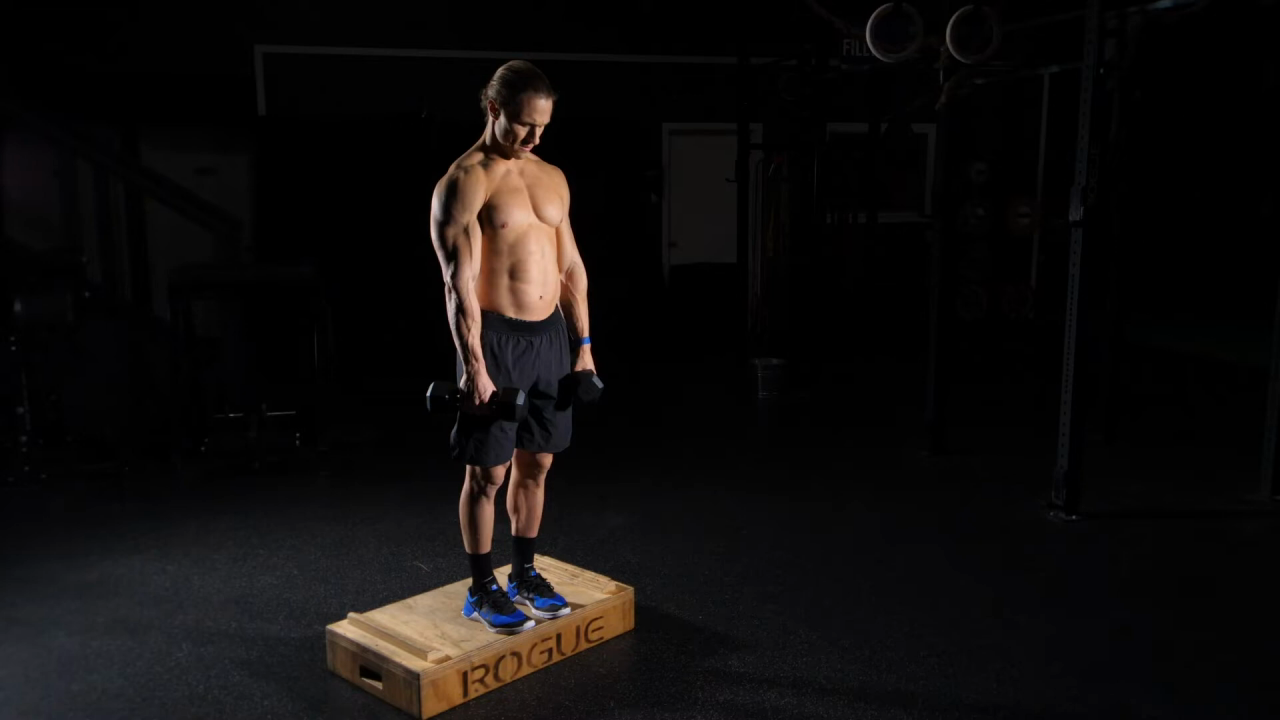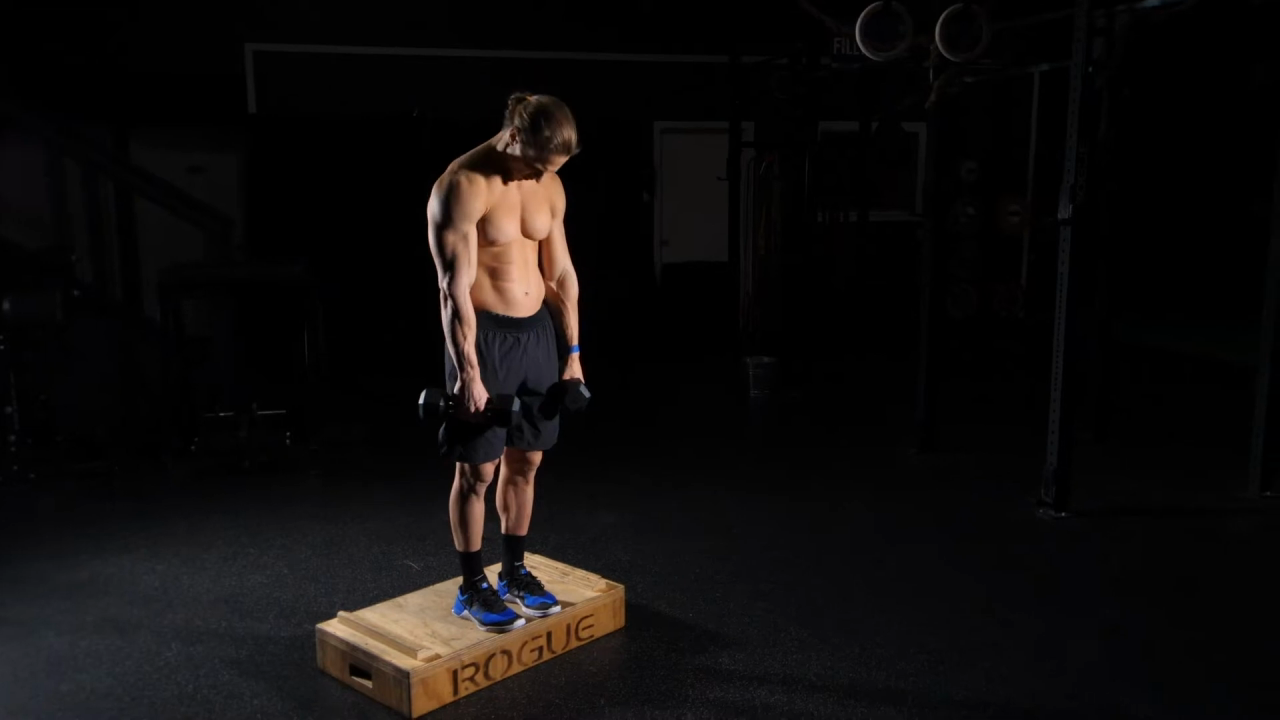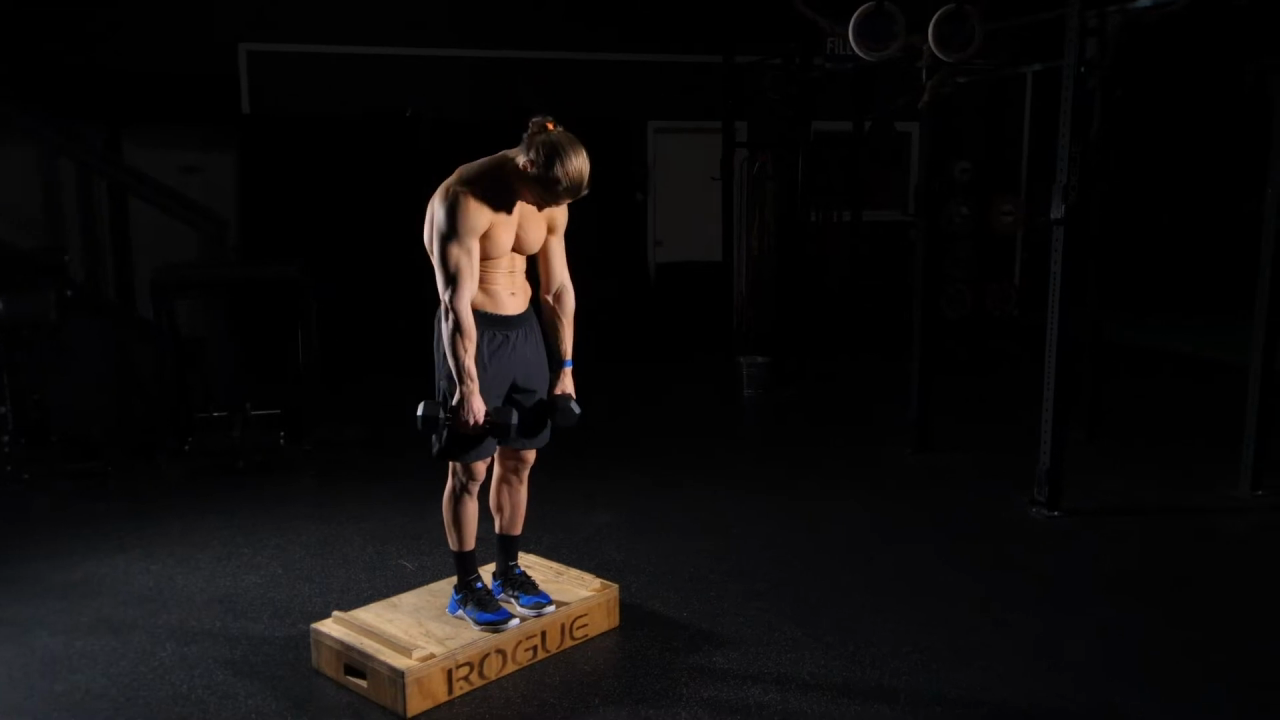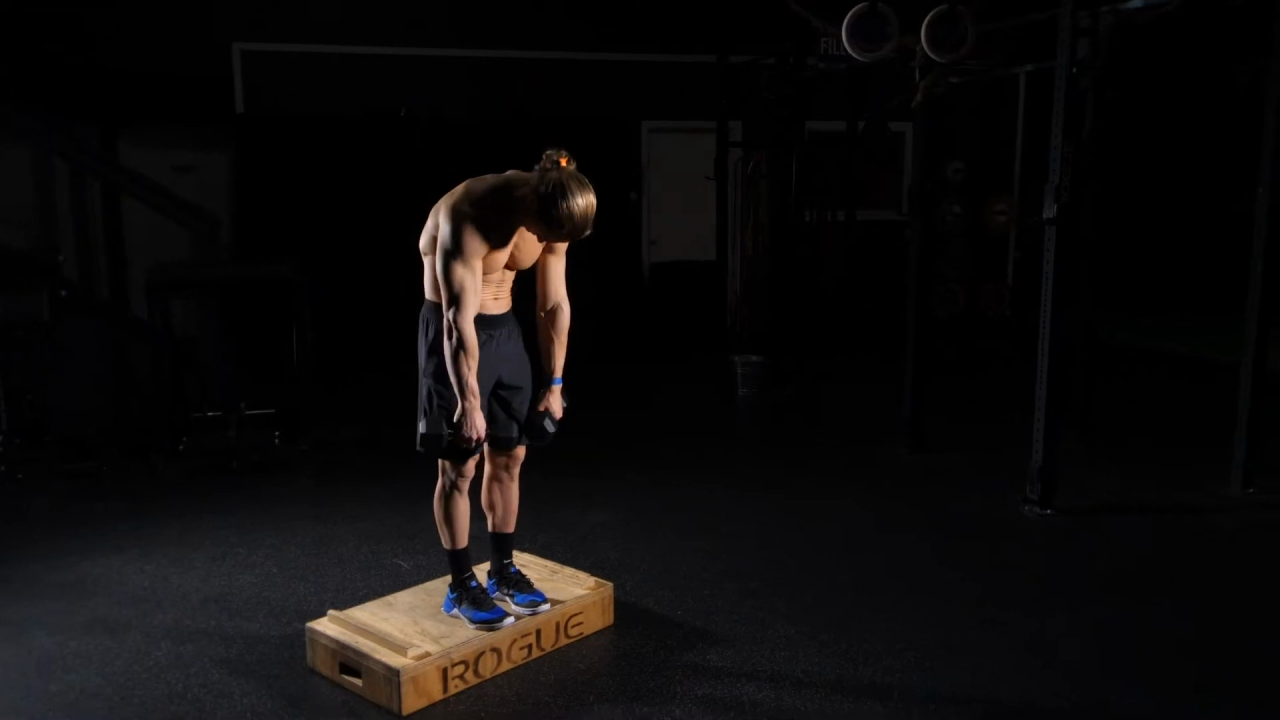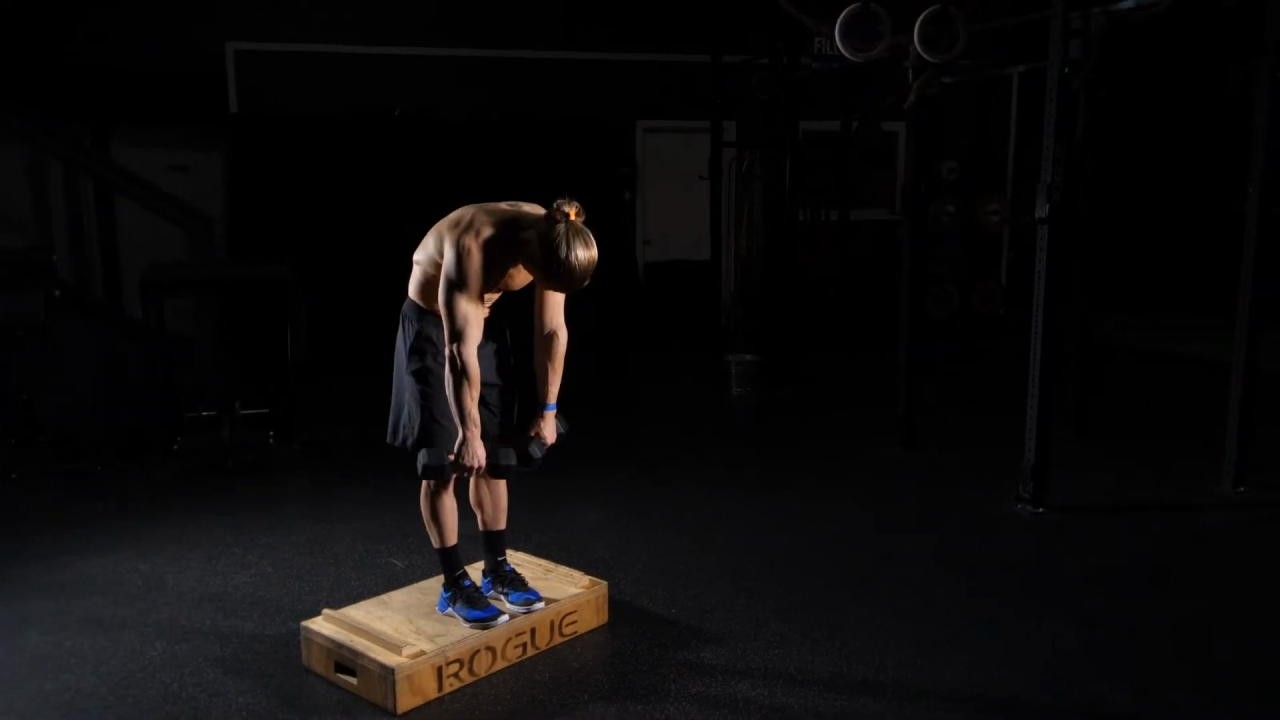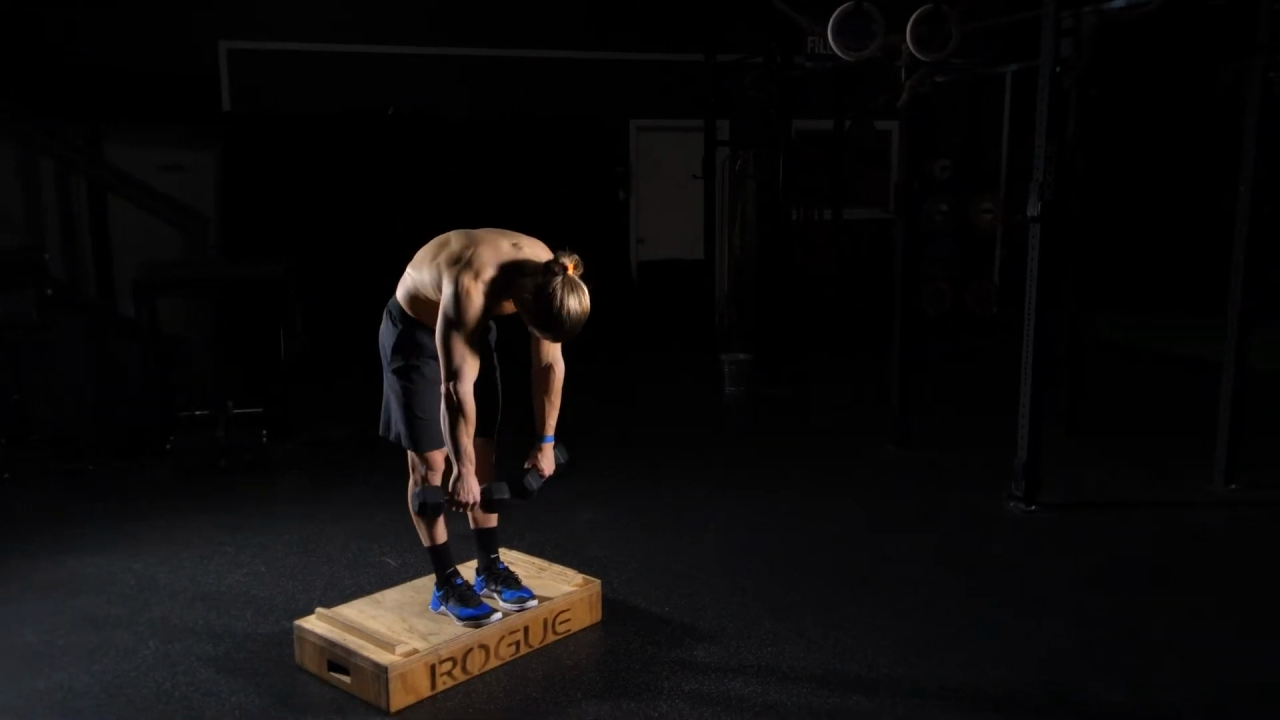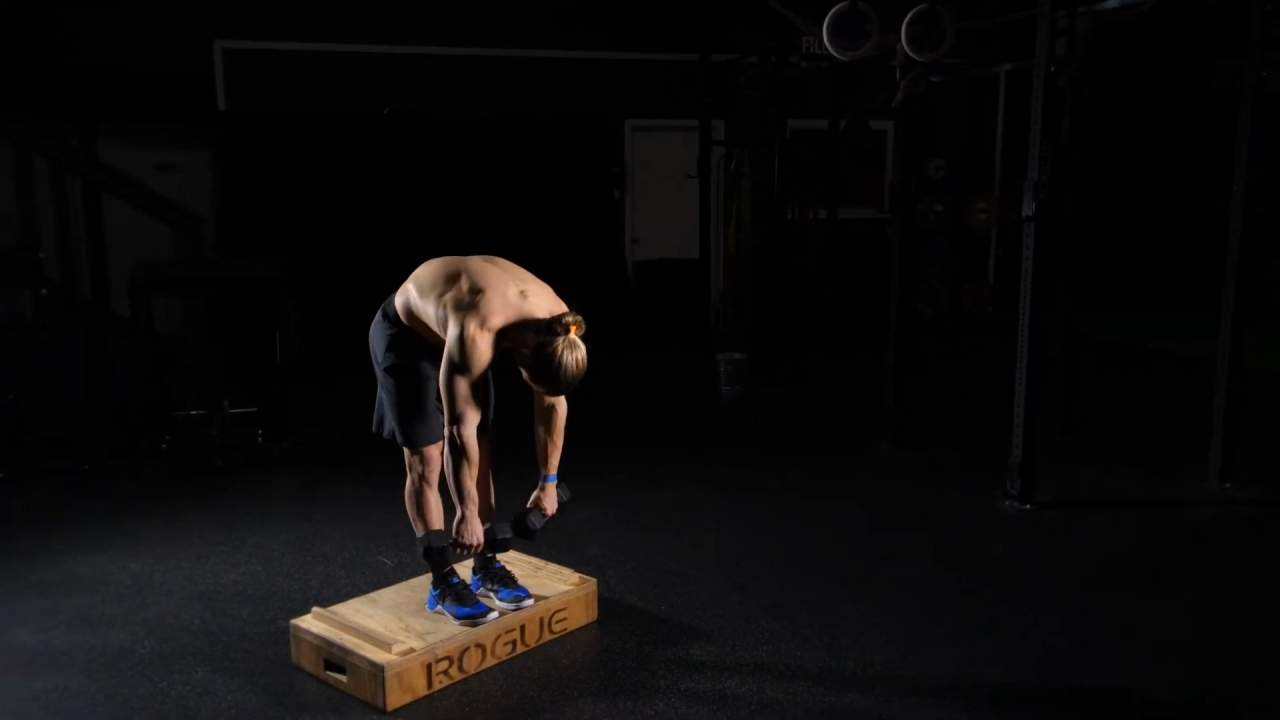
dt=0.5s
person 1, frame 1
left shoulder: (552, 178)
right shoulder: (464, 181)
left elbow: (571, 268)
right elbow: (459, 283)
left wrist: (583, 345)
right wrist: (474, 365)
left hip: (550, 338)
right hip: (496, 340)
left knee: (536, 465)
right knee: (488, 472)
left ankle: (524, 575)
right ankle: (481, 591)
person 1, frame 2
left shoulder: (549, 188)
right shoulder: (462, 186)
left elbow: (561, 274)
right elbow: (455, 290)
left wrist: (572, 352)
right wrist: (468, 372)
left hip: (536, 333)
right hip: (485, 336)
left knee: (525, 461)
right knee: (477, 469)
left ankle: (514, 572)
right ankle: (472, 587)
person 1, frame 3
left shoulder: (550, 204)
right shoulder: (464, 199)
left elbow: (559, 288)
right elbow: (457, 302)
left wrist: (565, 367)
right wrist: (468, 385)
left hip: (523, 330)
right hip: (473, 334)
left knee: (519, 459)
right knee: (470, 468)
left ankle: (508, 573)
right ankle: (467, 588)
person 1, frame 4
left shoulder: (550, 218)
right shoulder: (468, 216)
left elbow: (555, 306)
right elbow: (458, 320)
left wrist: (554, 384)
right wrist: (469, 402)
left hip: (504, 329)
right hip: (454, 333)
left knee: (510, 456)
right knee: (459, 465)
left ankle: (503, 571)
right ankle: (461, 586)
person 1, frame 5
left shoulder: (554, 242)
right shoulder: (474, 246)
left elbow: (552, 332)
right elbow: (460, 350)
left wrist: (548, 410)
right wrist: (468, 432)
left hip: (483, 325)
right hip: (432, 329)
left knee: (495, 456)
right knee: (445, 462)
left ankle: (497, 570)
right ankle: (455, 586)
person 1, frame 6
left shoulder: (550, 279)
right shoulder: (472, 286)
left elbow: (550, 364)
right elbow: (457, 387)
left wrist: (545, 442)
right wrist: (462, 472)
left hip: (471, 330)
right hip: (414, 331)
left knee: (484, 455)
right knee: (430, 461)
left ankle: (490, 568)
right ankle: (447, 584)
person 1, frame 7
left shoulder: (557, 321)
right shoulder: (476, 331)
left elbow: (553, 403)
right elbow: (459, 428)
left wrist: (548, 482)
right wrist: (467, 512)
left hip: (452, 332)
right hip: (404, 334)
left knee: (481, 450)
right knee: (427, 460)
left ankle: (487, 568)
right ankle: (443, 585)
